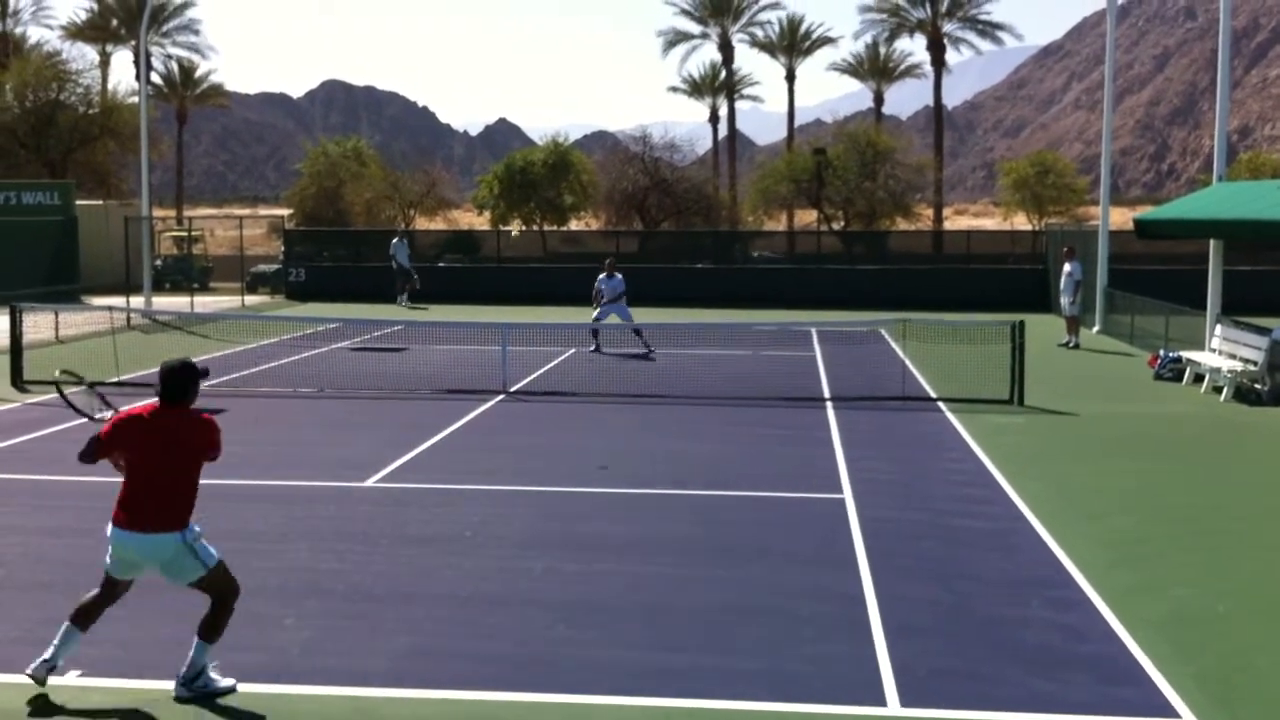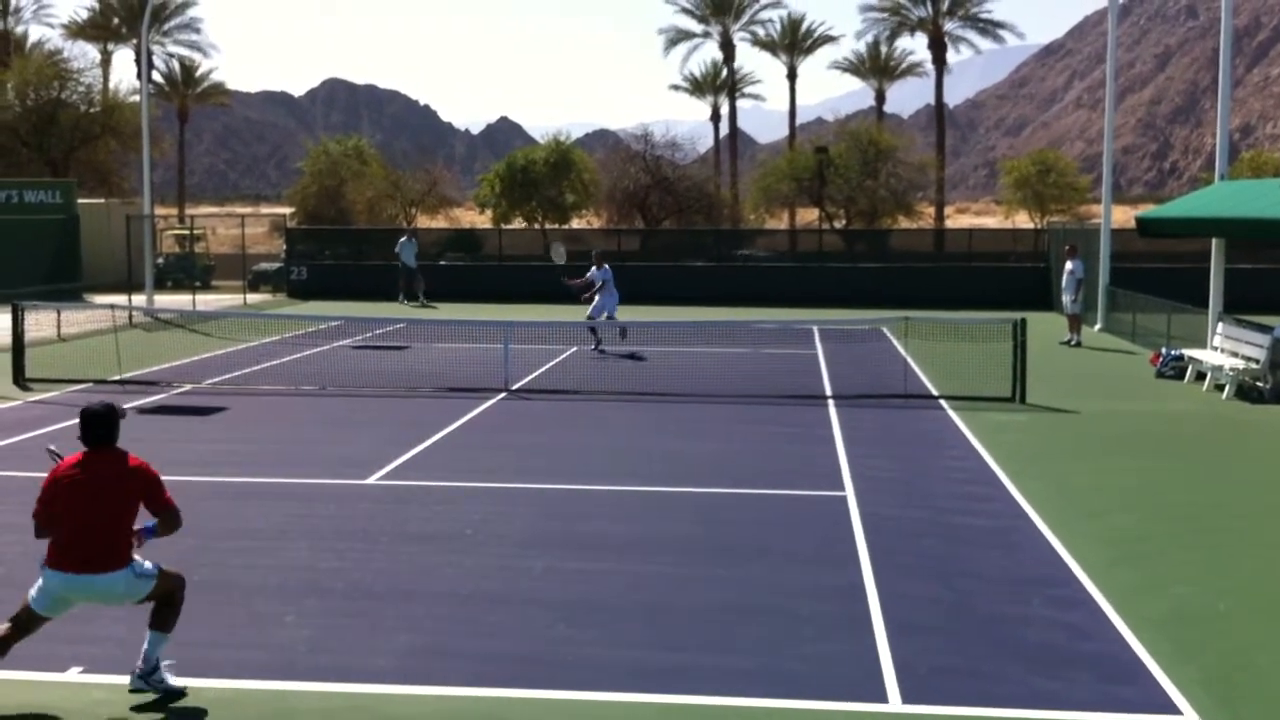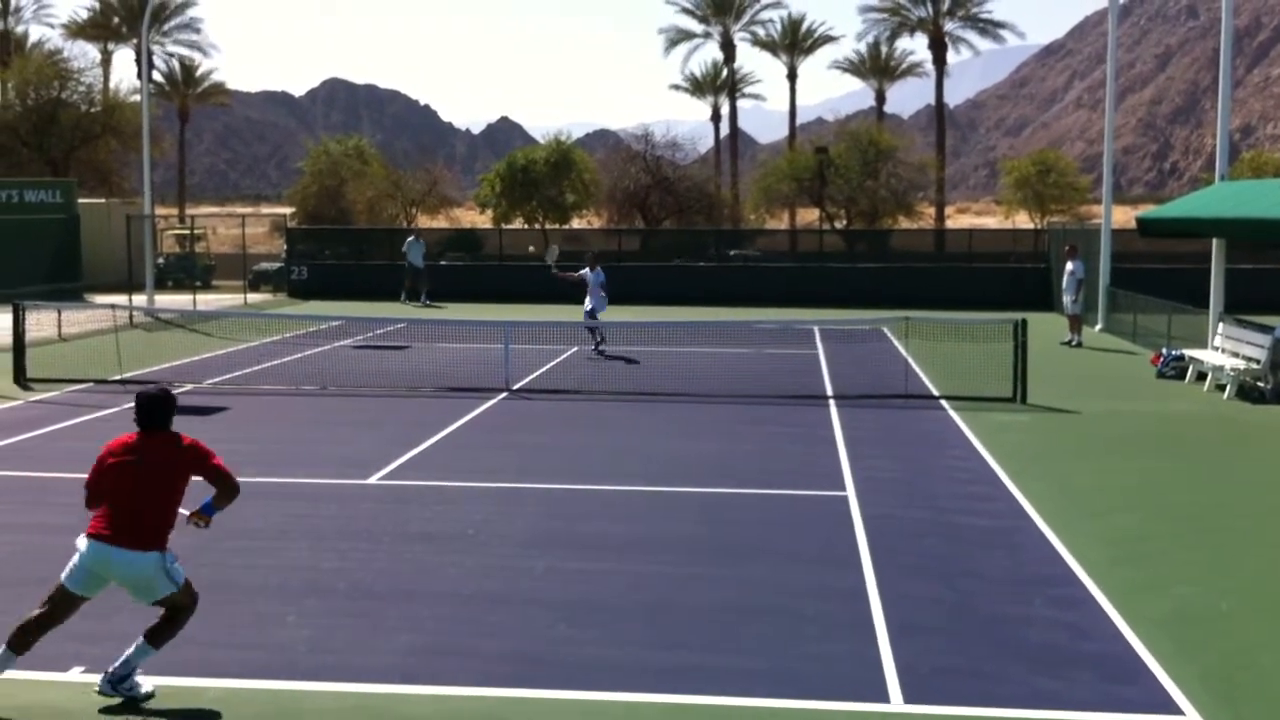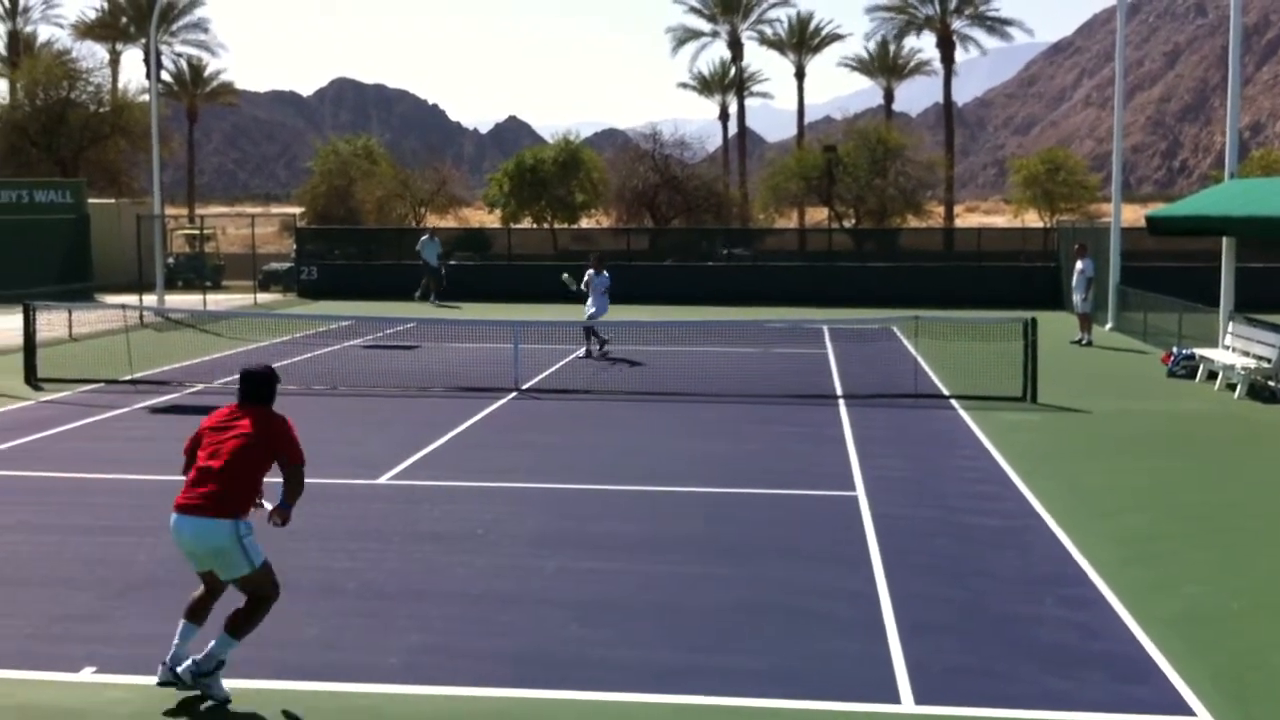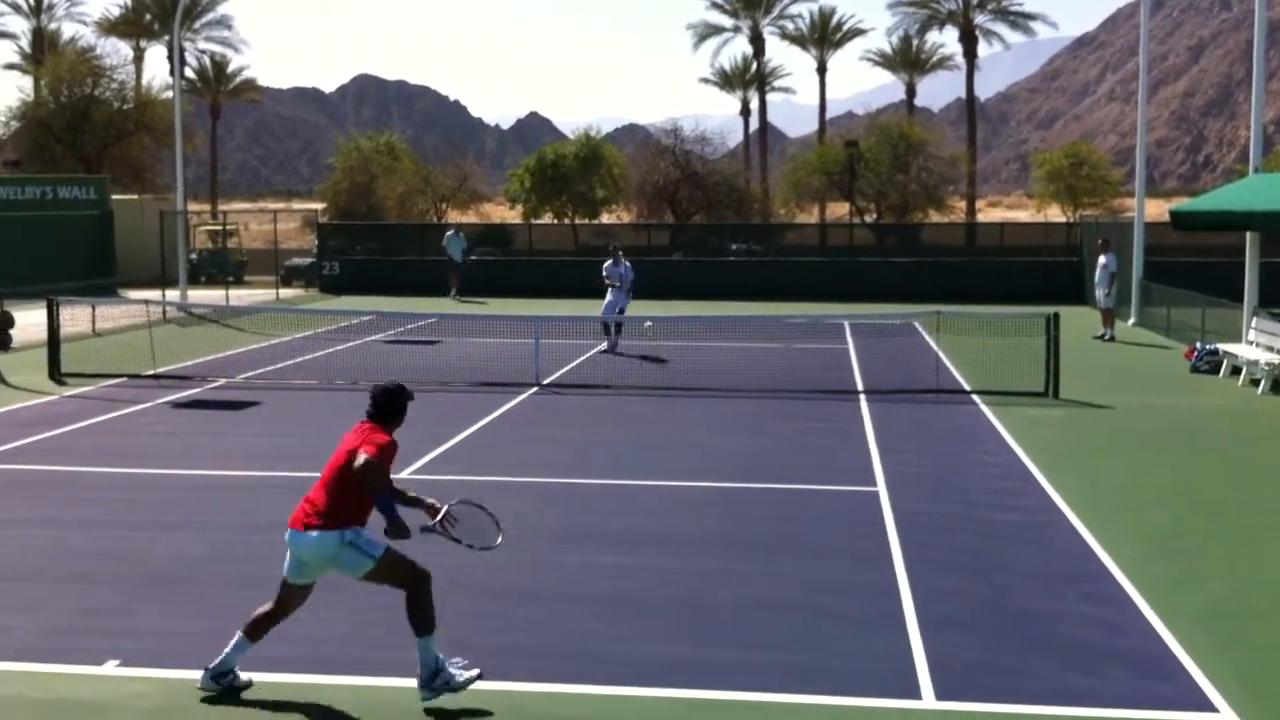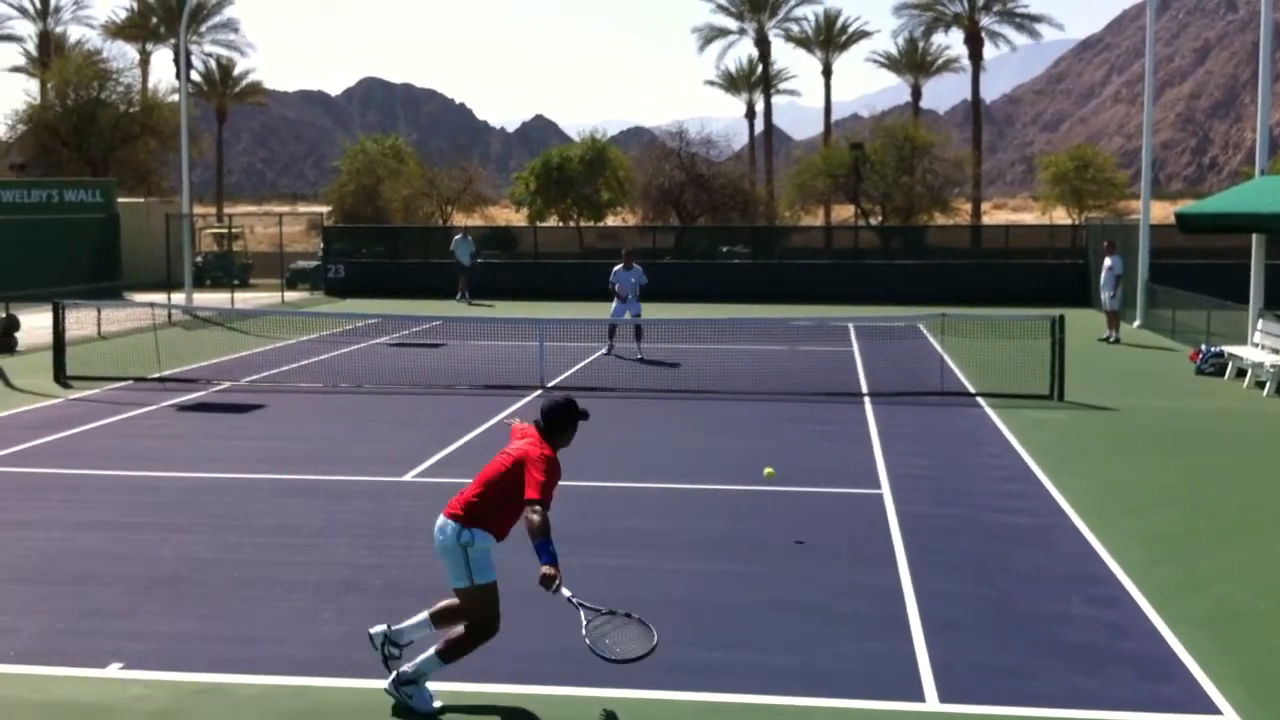
dt=0.2s
person 1, frame 1
left shoulder: (130, 419)
right shoulder: (202, 428)
left elbow: (86, 456)
left hip: (123, 532)
right hip: (169, 538)
left knee: (109, 593)
right knee: (226, 592)
left ankle: (50, 660)
right ankle: (194, 676)
person 1, frame 2
left shoulder: (60, 473)
right shoulder: (138, 471)
left elbow: (40, 530)
right elbow: (172, 522)
right wrist: (147, 533)
left hip: (60, 575)
right hip: (112, 578)
right knee: (174, 586)
right ankle: (149, 671)
person 1, frame 3
left shoulder: (113, 449)
right shoulder: (186, 449)
left elbow: (90, 501)
right elbow: (230, 488)
right wrist: (207, 509)
left hip: (96, 547)
right hip: (143, 557)
left knee: (51, 613)
right knee: (184, 604)
right ankle: (120, 677)
person 1, frame 4
left shoulder: (214, 420)
right shoulder: (276, 425)
right elbow: (295, 477)
right wrist: (284, 506)
left hip: (183, 519)
right hip: (222, 526)
left knee: (213, 586)
right knee: (264, 594)
left ankle: (174, 665)
right ankle: (205, 667)
person 1, frame 5
left shoulder: (361, 432)
right shoulder: (382, 441)
right elbow: (364, 473)
left wrist: (422, 502)
right wrist: (393, 517)
left hip: (299, 533)
right hip: (331, 536)
left knee: (283, 607)
right knee: (419, 581)
left ankle: (220, 671)
right ankle: (432, 673)
person 1, frame 6
left shoulder: (527, 433)
right shoulder: (546, 459)
right elbow: (536, 515)
right wrist: (548, 564)
left hip: (456, 525)
right hip: (466, 534)
left knee: (473, 605)
right knee: (486, 625)
left ankle: (393, 635)
right ankle: (409, 680)
